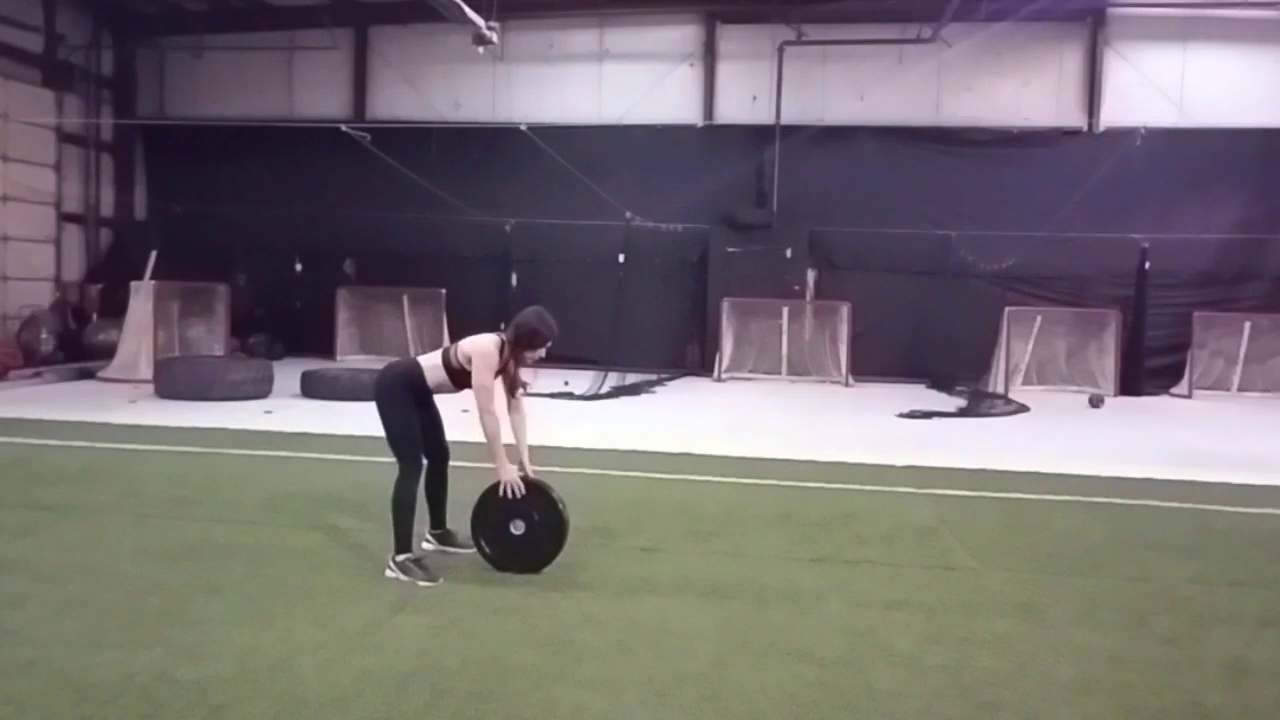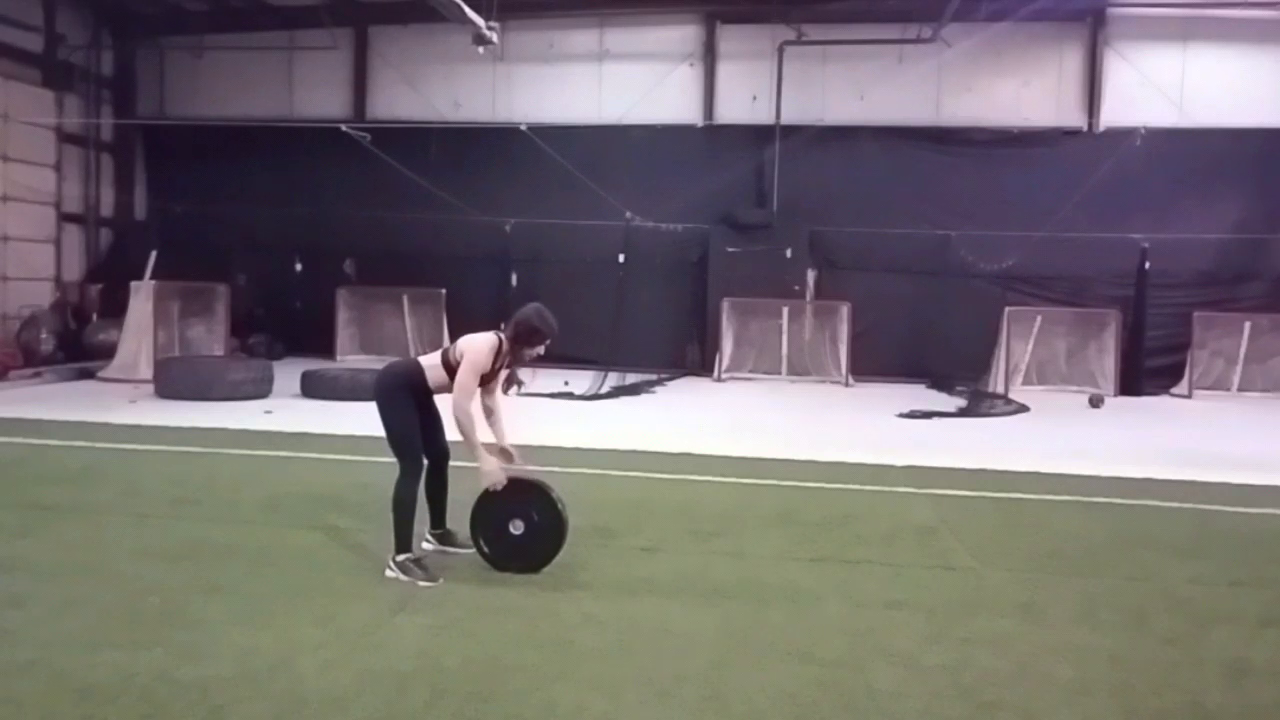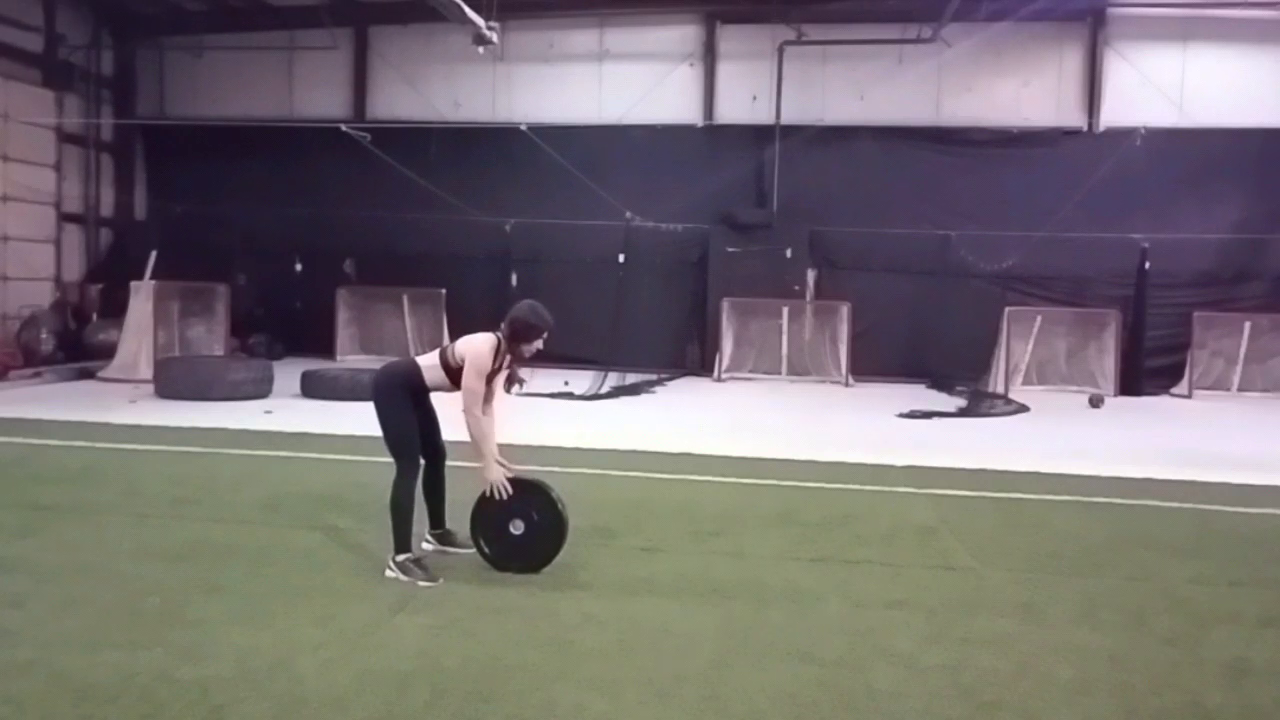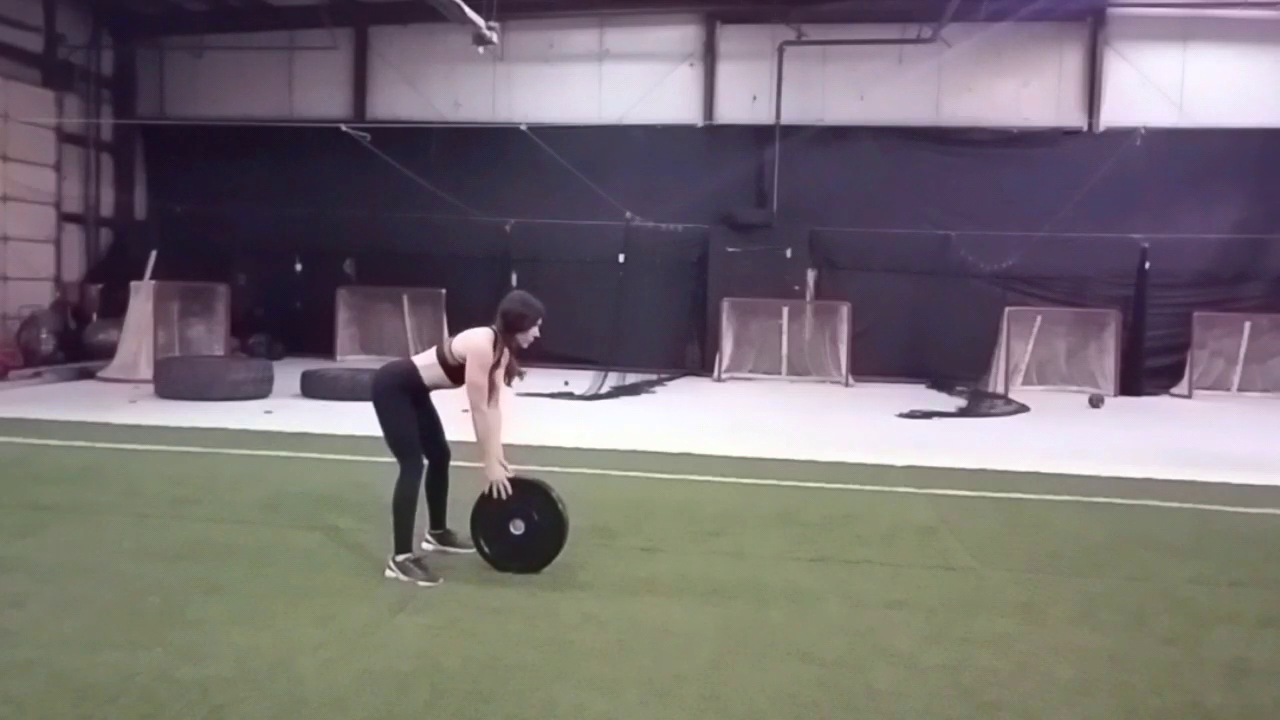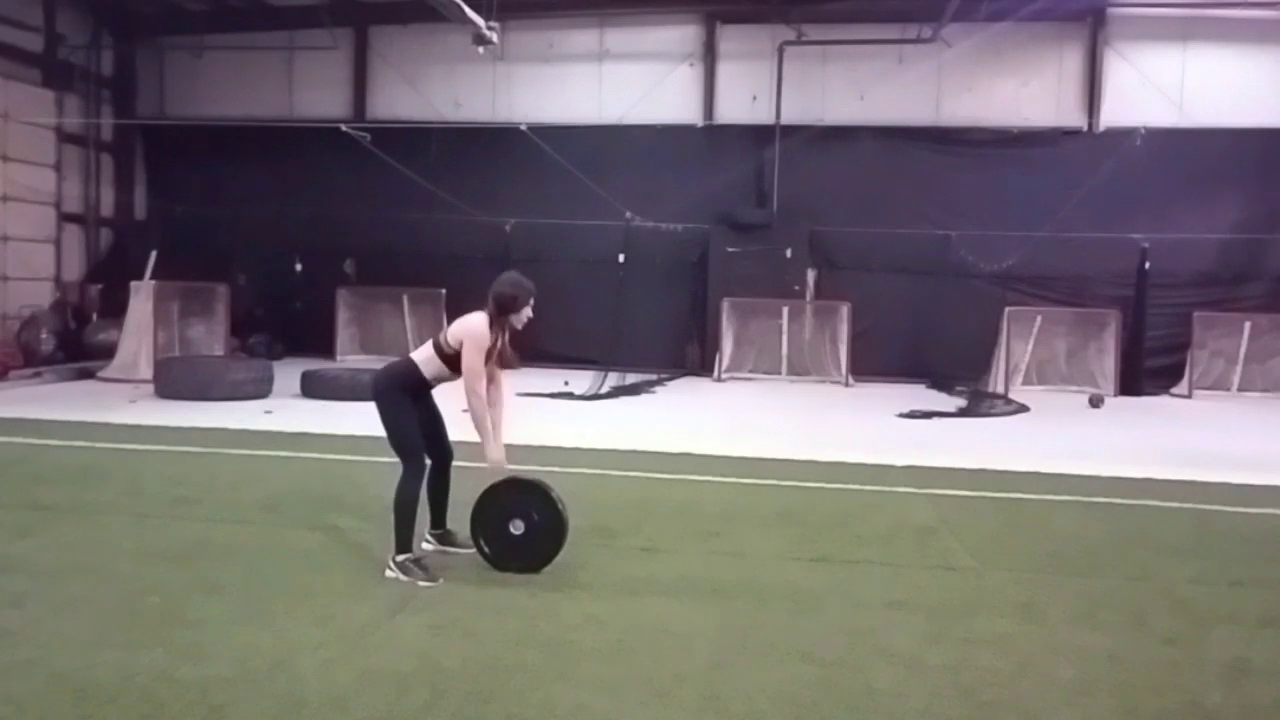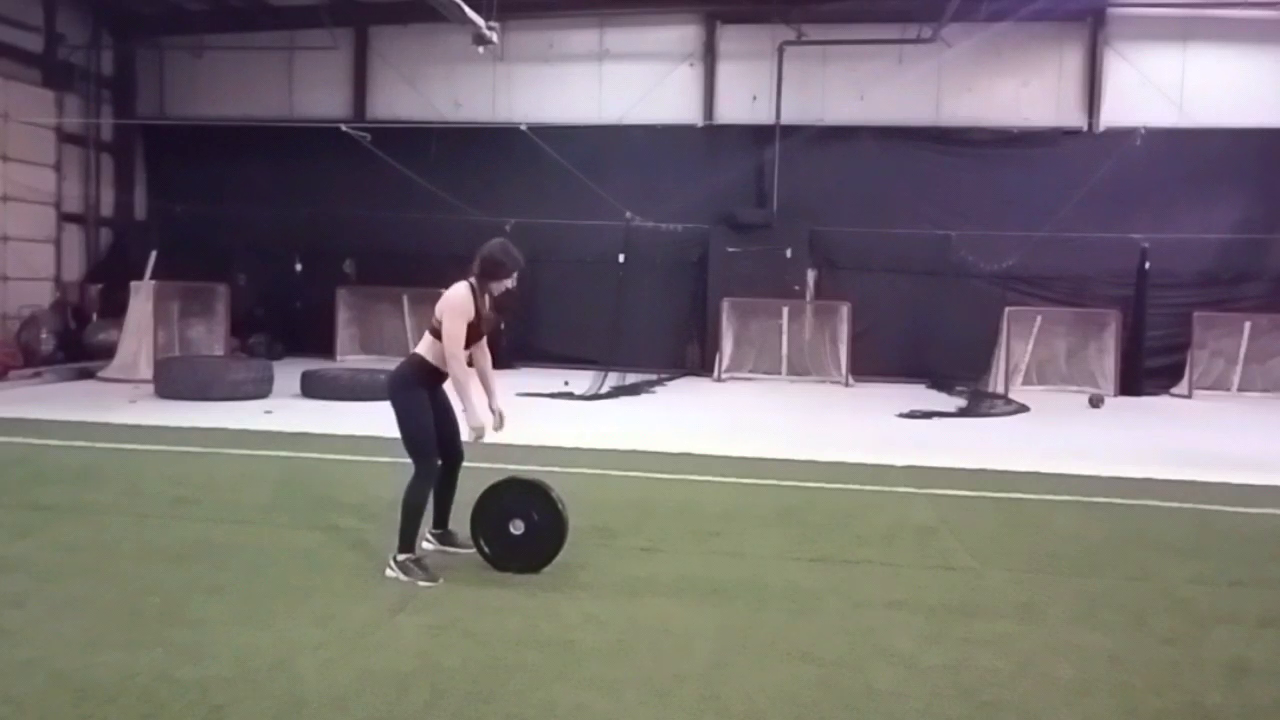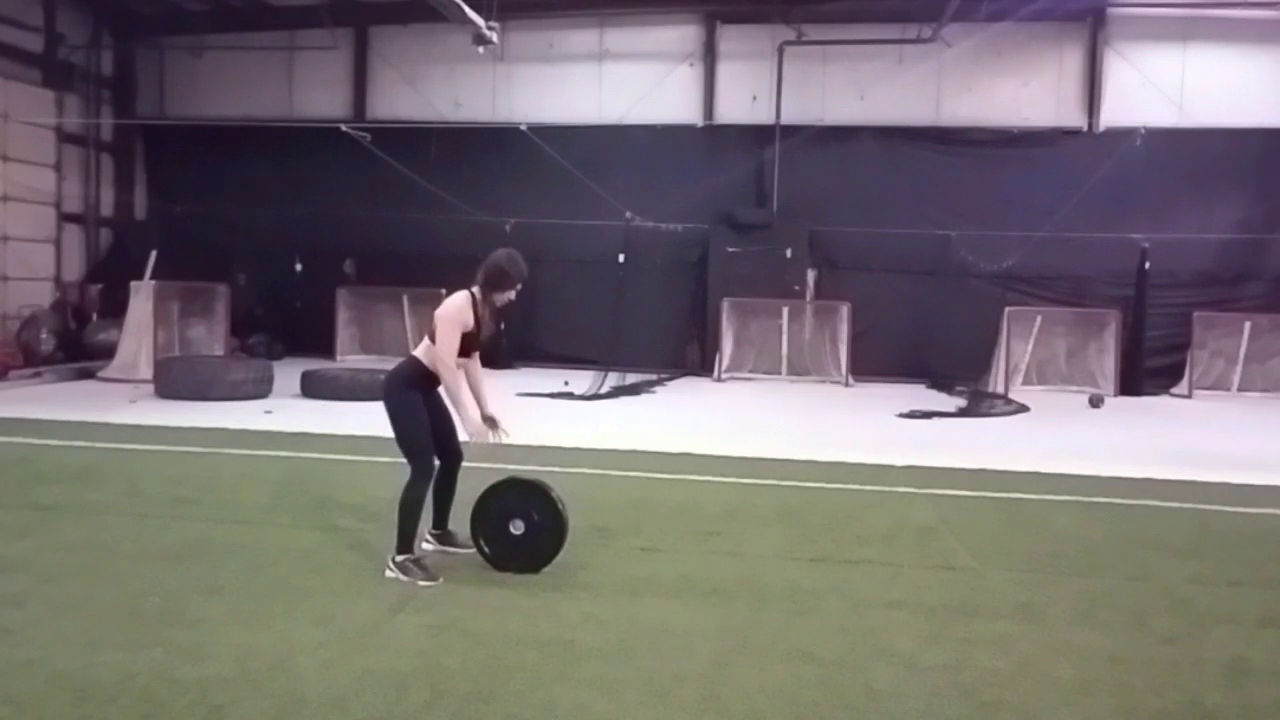
dt=0.3s
person 1, frame 1
left shoulder: (508, 352)
right shoulder: (487, 350)
left elbow: (514, 402)
right elbow: (486, 412)
left wrist: (523, 455)
right wrist: (503, 465)
left hip: (417, 391)
right hip: (395, 386)
left knee: (439, 457)
right knee: (411, 466)
left ankle: (437, 533)
right ankle: (400, 558)
person 1, frame 2
left shoulder: (505, 351)
right shoulder: (483, 349)
left elbow: (488, 399)
right elbow: (460, 408)
left wrist: (501, 441)
right wrist: (482, 458)
left hip: (417, 391)
right hip: (396, 387)
left knee: (439, 457)
right knee: (412, 466)
left ankle: (438, 533)
right ankle: (401, 558)
person 1, frame 3
left shoulder: (503, 353)
right shoulder: (482, 351)
left elbow: (487, 408)
right elbow: (472, 413)
left wrist: (493, 455)
right wrist: (487, 465)
left hip: (414, 390)
right hip: (393, 387)
left knee: (435, 457)
right knee: (409, 466)
left ankle: (437, 533)
right ankle: (400, 558)
person 1, frame 4
left shoulder: (501, 348)
right shoulder: (481, 346)
left elbow: (492, 405)
right elbow: (478, 410)
left wrist: (498, 456)
right wrist: (490, 464)
left hip: (414, 390)
right hip: (392, 388)
left knee: (440, 456)
right knee: (412, 466)
left ankle: (437, 533)
right ankle: (401, 558)
person 1, frame 5
left shoulder: (496, 331)
right shoulder: (478, 329)
left elbow: (493, 386)
right elbow: (474, 393)
left wrist: (499, 438)
right wrist: (490, 446)
left hip: (416, 389)
right hip: (394, 387)
left knee: (443, 457)
right knee: (415, 467)
left ankle: (437, 533)
right ankle: (400, 559)
person 1, frame 6
left shoulder: (482, 298)
right shoulder: (460, 296)
left elbow: (480, 350)
right elbow: (454, 358)
left wrist: (493, 399)
right wrist: (471, 410)
left hip: (430, 385)
right hip: (410, 384)
left knee: (453, 457)
right knee: (427, 467)
left ankle: (438, 532)
right ankle: (402, 558)
person 1, frame 7
left shoulder: (484, 308)
right shoulder: (459, 306)
left elbow: (470, 360)
right elbow: (447, 365)
left wrist: (484, 409)
right wrist: (468, 418)
left hip: (425, 388)
right hip: (404, 387)
left knee: (452, 457)
right knee: (423, 466)
left ankle: (438, 532)
right ankle: (400, 558)
